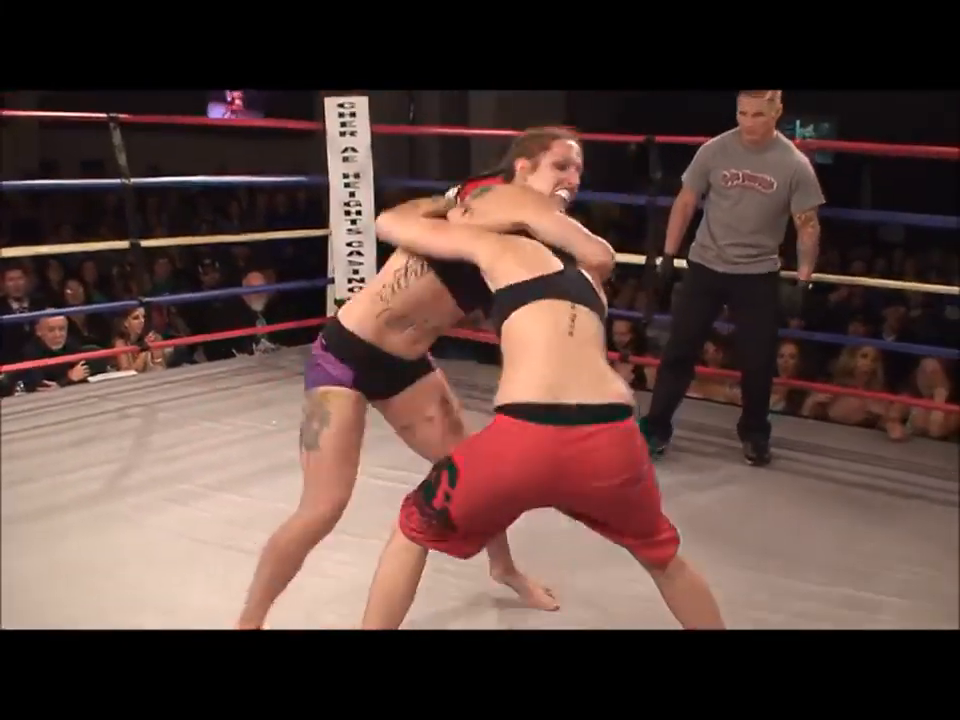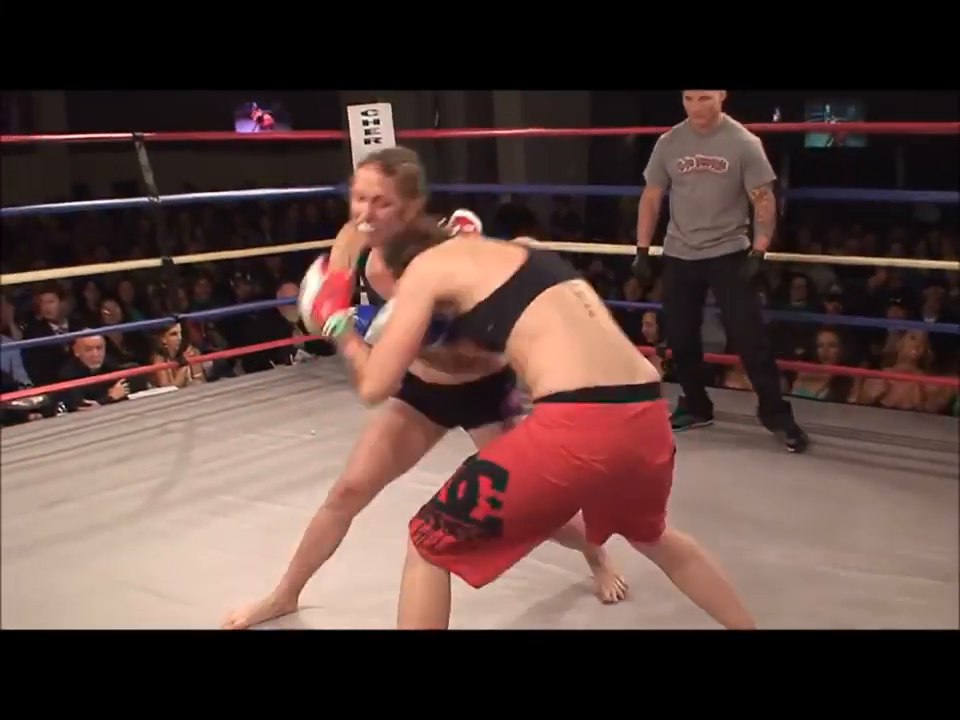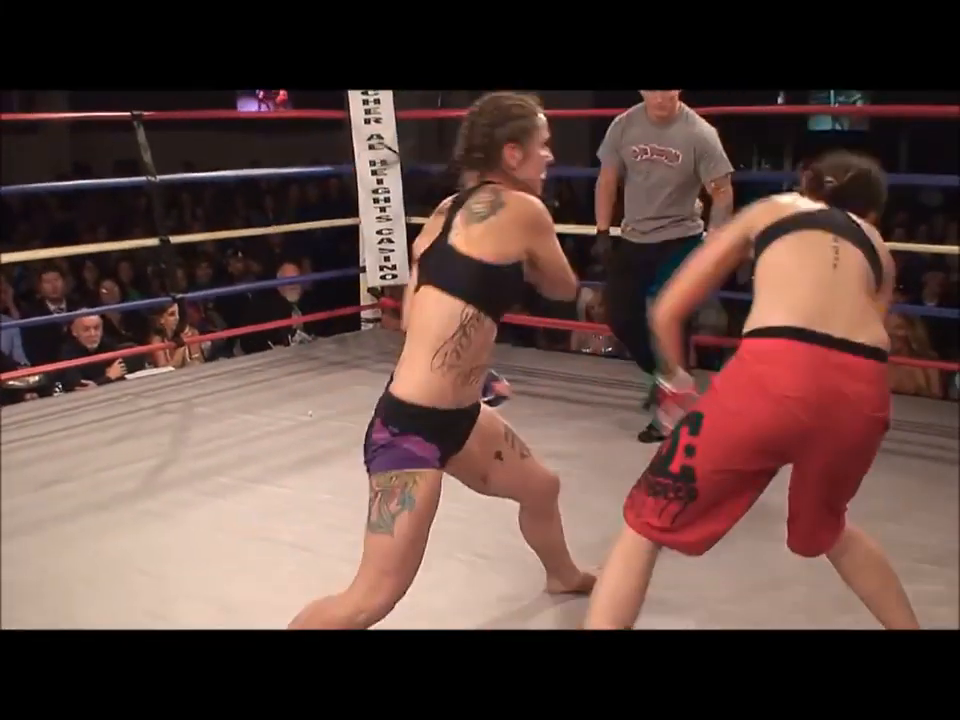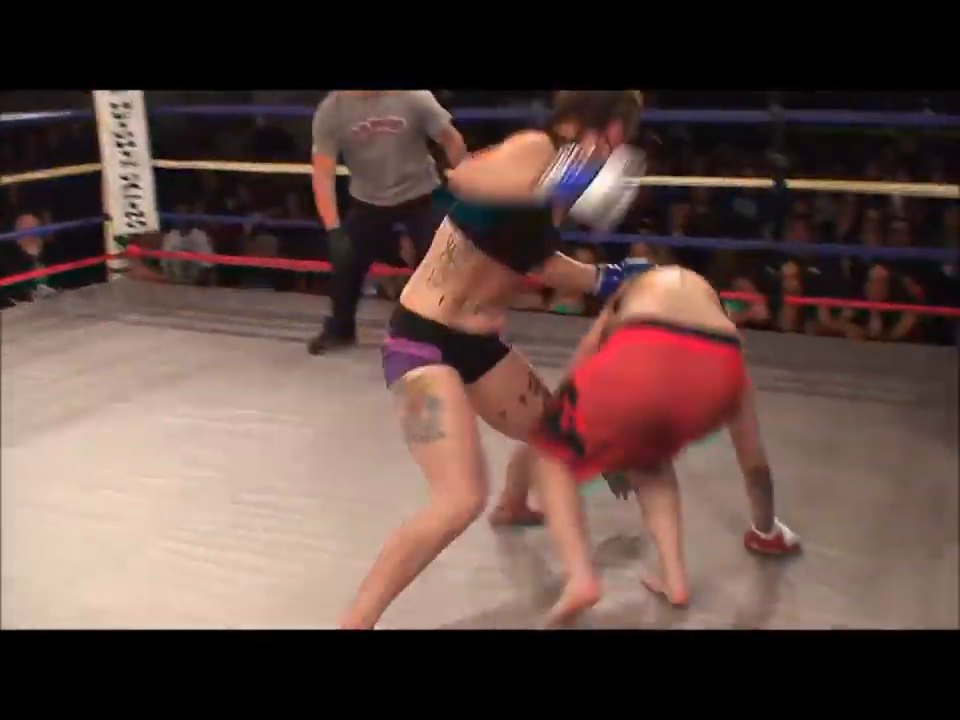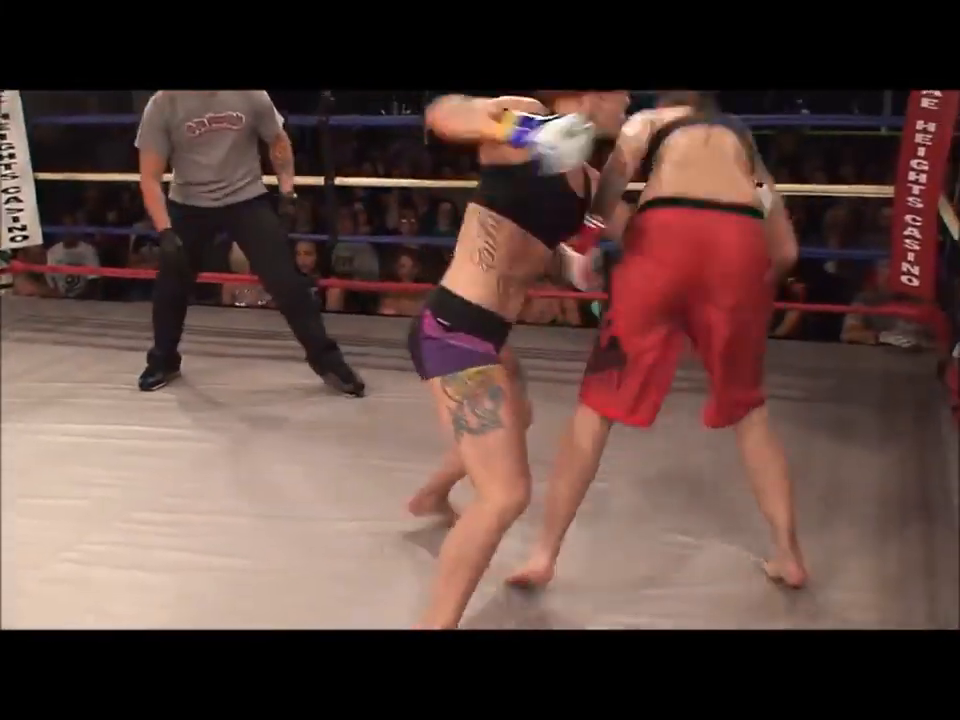
dt=0.7s
person 1, frame 1
left shoulder: (509, 220)
right shoulder: (507, 199)
right elbow: (599, 257)
left hip: (407, 363)
right hip: (346, 353)
right knee: (323, 510)
left ankle: (504, 567)
right ankle: (248, 622)
person 1, frame 2
right shoulder: (354, 240)
left hip: (485, 391)
right hip: (421, 389)
right knee: (348, 491)
left ankle: (598, 555)
right ankle: (284, 595)
person 1, frame 3
left shoulder: (449, 212)
right shoulder: (523, 211)
right elbow: (563, 289)
left hip: (454, 414)
right hip: (411, 424)
left knee: (542, 487)
right knee: (374, 596)
left ankle: (564, 577)
person 1, frame 4
left shoulder: (555, 185)
right shoulder: (532, 152)
right elbow: (471, 181)
left wrist: (603, 280)
right wrist: (559, 183)
left hip: (480, 344)
right hip: (420, 343)
right knee: (457, 506)
left ankle: (513, 505)
right ankle: (351, 623)
person 1, frame 5
left shoulder: (583, 180)
right shoulder: (520, 116)
right elbow: (441, 113)
right wrist: (525, 133)
left hip: (480, 325)
right hip: (454, 325)
left knee: (511, 421)
right knee: (506, 494)
left ankle: (430, 496)
right ankle: (434, 623)
person 2, frame 1
left shoulder: (503, 248)
right shoulder: (590, 277)
left elbow: (388, 224)
left wrist: (453, 212)
left hip: (525, 441)
right hip: (609, 444)
left knee: (412, 532)
right knee: (663, 557)
person 2, frame 2
left shoulder: (429, 265)
right shoulder: (524, 251)
left elbow: (375, 386)
left wrist: (342, 334)
left hip: (577, 427)
right hip: (647, 420)
left knee: (431, 547)
right knee: (654, 538)
person 2, frame 3
left shoulder: (768, 209)
right shoulder: (877, 245)
left elbow: (667, 310)
left wrist: (677, 376)
left hip: (778, 375)
right hip: (863, 386)
left knee: (644, 529)
right knee: (826, 530)
person 2, frame 4
left shoulder: (620, 304)
left elbow: (570, 398)
right elbow: (752, 453)
right wrist: (766, 528)
left hip: (635, 359)
right hip: (712, 368)
left knee: (551, 449)
right knee: (654, 456)
left ankle: (580, 579)
right ankle: (674, 578)
person 2, frame 5
left shoulder: (644, 122)
right shoulder: (740, 138)
left elbow: (623, 160)
right elbow: (787, 250)
left wrist: (592, 228)
right wrist: (744, 308)
left hip: (665, 236)
right hip: (739, 239)
left knee: (600, 399)
right knee: (745, 404)
left ankle: (542, 555)
right ankle: (789, 557)
person 3, frame 1
left shoulder: (794, 165)
right shoulder: (714, 151)
left elbow: (808, 225)
right elbow: (685, 204)
left wrist: (803, 280)
right wrist: (667, 257)
left hip: (758, 274)
right hip: (705, 266)
left knee: (758, 361)
right knee: (679, 349)
left ankle: (754, 434)
right ankle: (655, 429)
person 3, frame 2
left shoulder: (744, 144)
right shoulder: (669, 143)
left elbow: (764, 202)
right elbow: (651, 198)
left wrist: (758, 252)
right wrist: (642, 250)
left hip: (731, 255)
right hip: (679, 257)
left knee: (749, 338)
right knee: (681, 341)
left ankle: (777, 415)
right ankle: (695, 407)
person 3, frame 3
left shoulder: (699, 134)
right shoulder: (623, 126)
left elbow: (722, 191)
right elbow: (607, 179)
right wrist: (602, 232)
left hip: (678, 240)
right hip: (631, 239)
right knee: (619, 316)
person 3, frame 4
left shoulder: (413, 97)
right shoulder: (331, 110)
left elbow: (450, 139)
right elbow: (322, 176)
right wrist: (333, 231)
left hip: (421, 196)
right hip: (368, 201)
right knee: (346, 269)
right ankle: (340, 329)
person 3, frame 5
left shoulder: (250, 96)
right shoulder: (162, 105)
left elbow: (279, 142)
right elbow: (150, 176)
left wrist: (287, 193)
right wrist: (165, 231)
left hip: (247, 200)
right hip: (189, 206)
left knee: (286, 281)
right knee: (169, 286)
left ankle: (326, 360)
right ankle: (163, 361)
